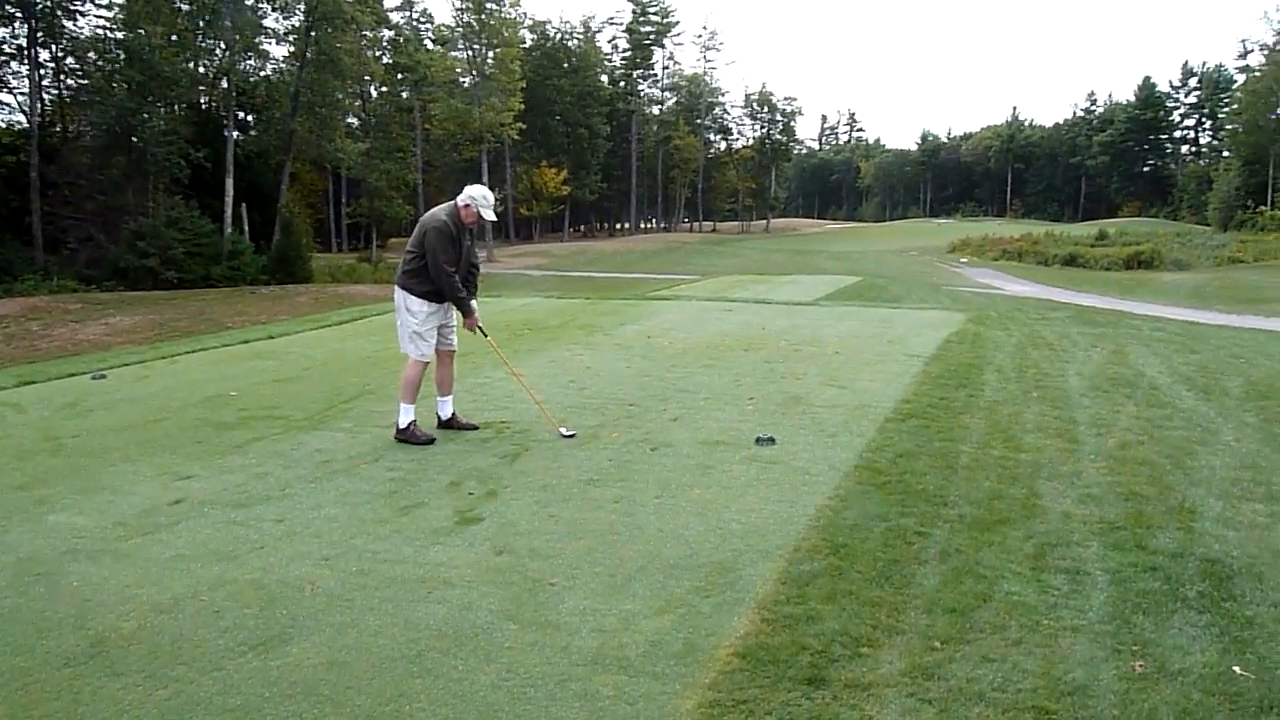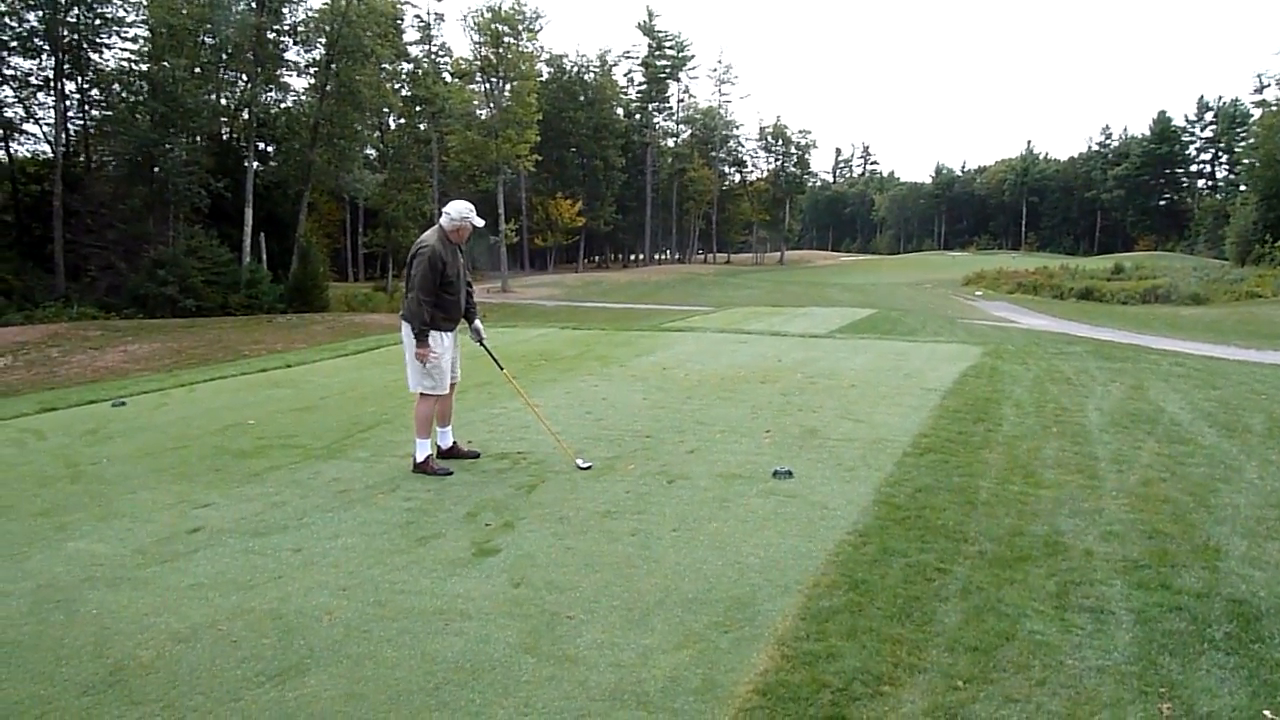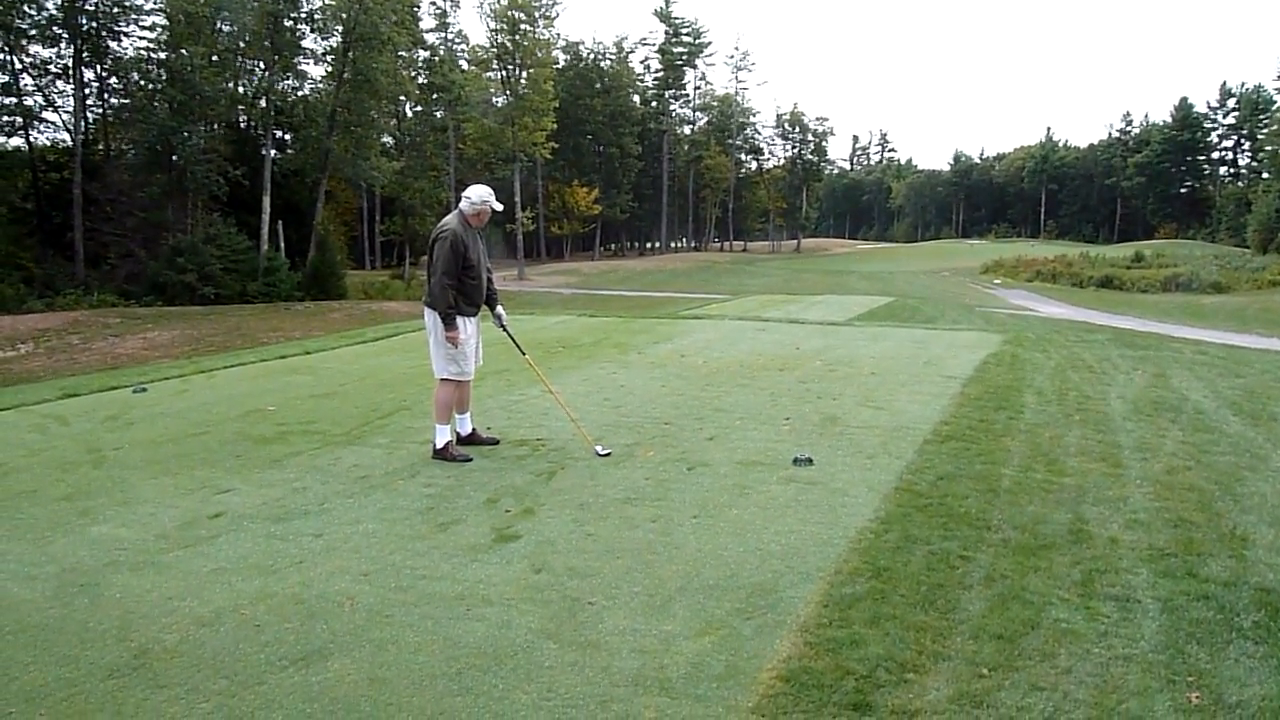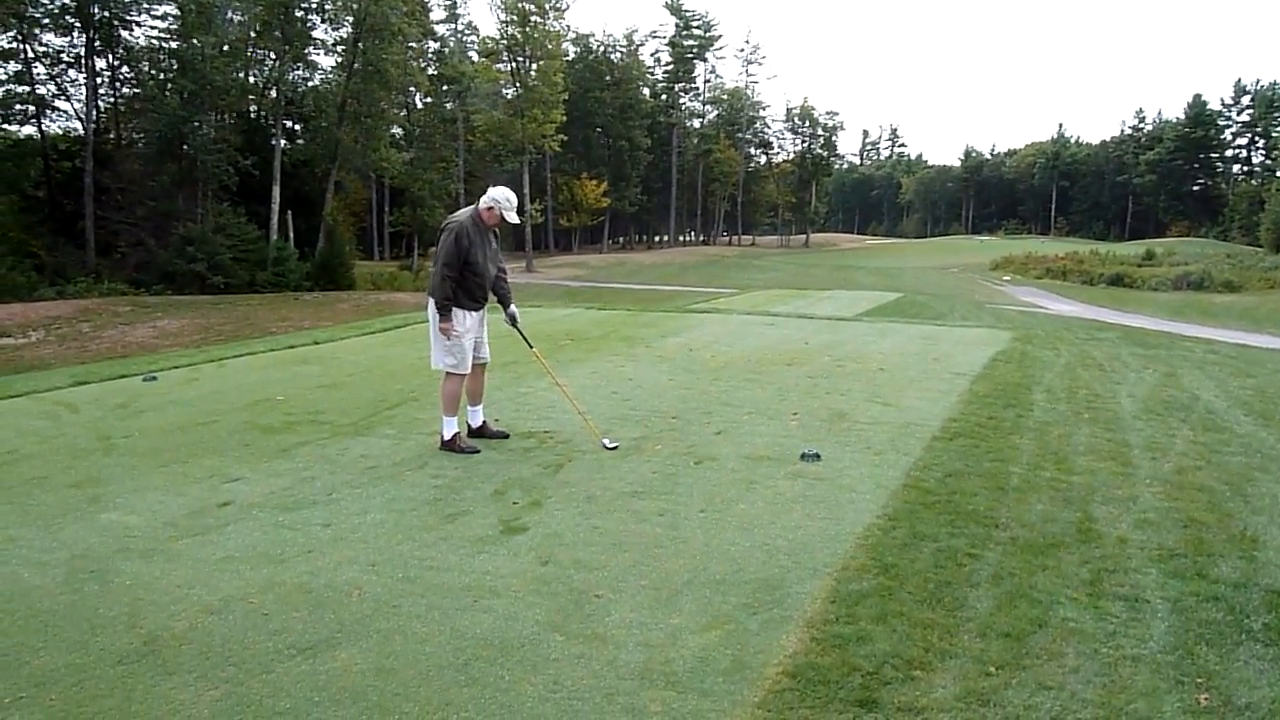
dt=0.7s
person 1, frame 1
left shoulder: (465, 225)
right shoulder: (439, 224)
left elbow: (470, 264)
right elbow: (444, 273)
left wrist: (471, 299)
right wrist: (466, 310)
left hip: (441, 297)
right hip: (417, 296)
left knee: (447, 353)
right knee: (420, 357)
left ankle: (446, 414)
right ankle: (405, 423)
person 1, frame 2
left shoulder: (453, 245)
right shoulder: (430, 249)
left elbow: (464, 285)
right elbow: (418, 297)
left wrist: (473, 318)
right wrist: (421, 339)
left hip: (446, 328)
right hip: (428, 332)
left knee: (447, 386)
right knee: (430, 391)
left ankle: (446, 444)
right ankle: (422, 457)
person 1, frame 3
left shoulder: (471, 230)
right shoulder: (451, 233)
left elbow: (483, 271)
right elbow: (442, 283)
left wrist: (494, 303)
right wrist: (449, 324)
left hip: (467, 314)
right hip: (451, 317)
left knee: (465, 374)
right knee: (451, 376)
left ankle: (465, 430)
right ankle: (442, 443)
person 1, frame 4
left shoulder: (490, 230)
right shoulder: (459, 227)
left elbow: (497, 268)
right elbow: (443, 273)
left wrist: (507, 302)
right wrist: (443, 314)
left hip: (476, 308)
right hip: (454, 310)
left knee: (478, 364)
right knee: (456, 370)
left ankle: (476, 423)
right ankle: (449, 434)
